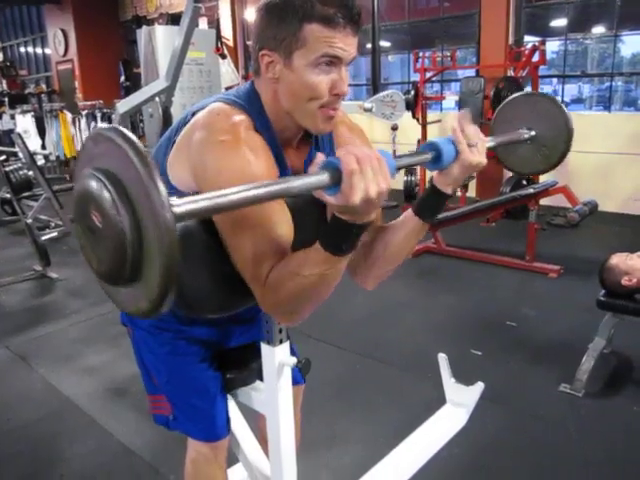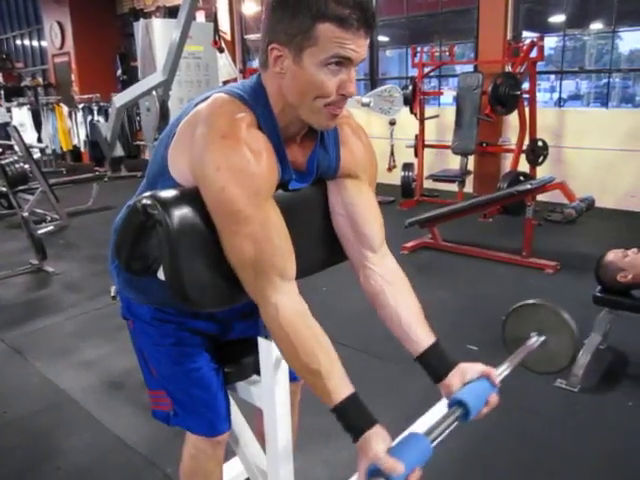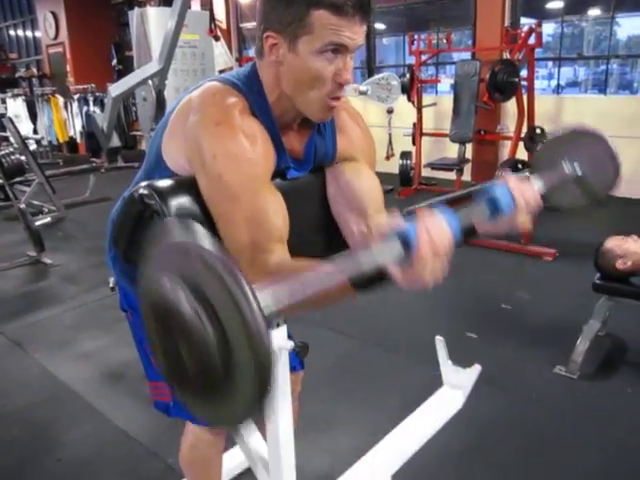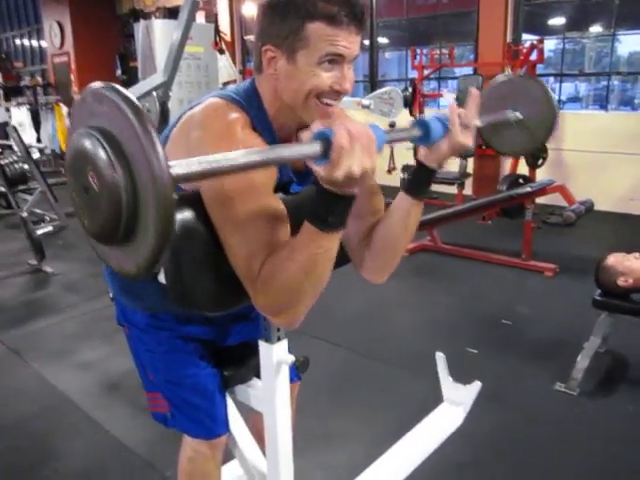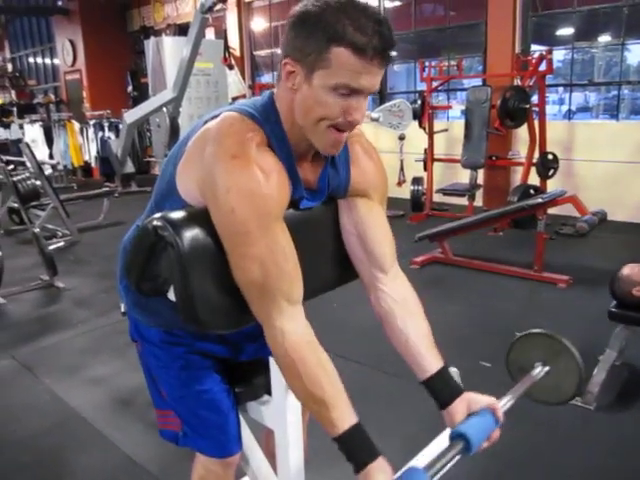
dt=1s
person 1, frame 1
left shoulder: (341, 139)
right shoulder: (229, 141)
left elbow: (365, 269)
right elbow: (282, 301)
left wrist: (440, 191)
right wrist: (349, 222)
left knee: (285, 389)
right knee: (210, 433)
person 1, frame 2
left shoulder: (346, 140)
right shoulder: (232, 141)
left elbow: (374, 261)
right elbow: (278, 297)
left wrist: (444, 367)
right wrist: (362, 428)
left hip: (238, 278)
right hip: (162, 289)
left knee: (285, 383)
right knee: (209, 427)
person 1, frame 3
left shoulder: (341, 124)
right shoulder: (226, 125)
left elbow: (369, 239)
right elbow: (271, 277)
right wrist: (384, 266)
left hip: (240, 270)
left knee: (284, 373)
person 1, frame 4
left shoulder: (339, 134)
right shoulder: (226, 135)
left elbow: (373, 265)
right elbow: (282, 306)
left wrist: (428, 170)
right wrist: (334, 197)
left hip: (236, 284)
right hip: (160, 293)
right knee: (207, 432)
person 1, frame 5
left shoulder: (357, 158)
right shoulder: (242, 159)
left elbow: (386, 280)
right elbow: (284, 322)
left wrist: (449, 394)
left hip: (248, 299)
right hip: (171, 308)
left knee: (294, 402)
